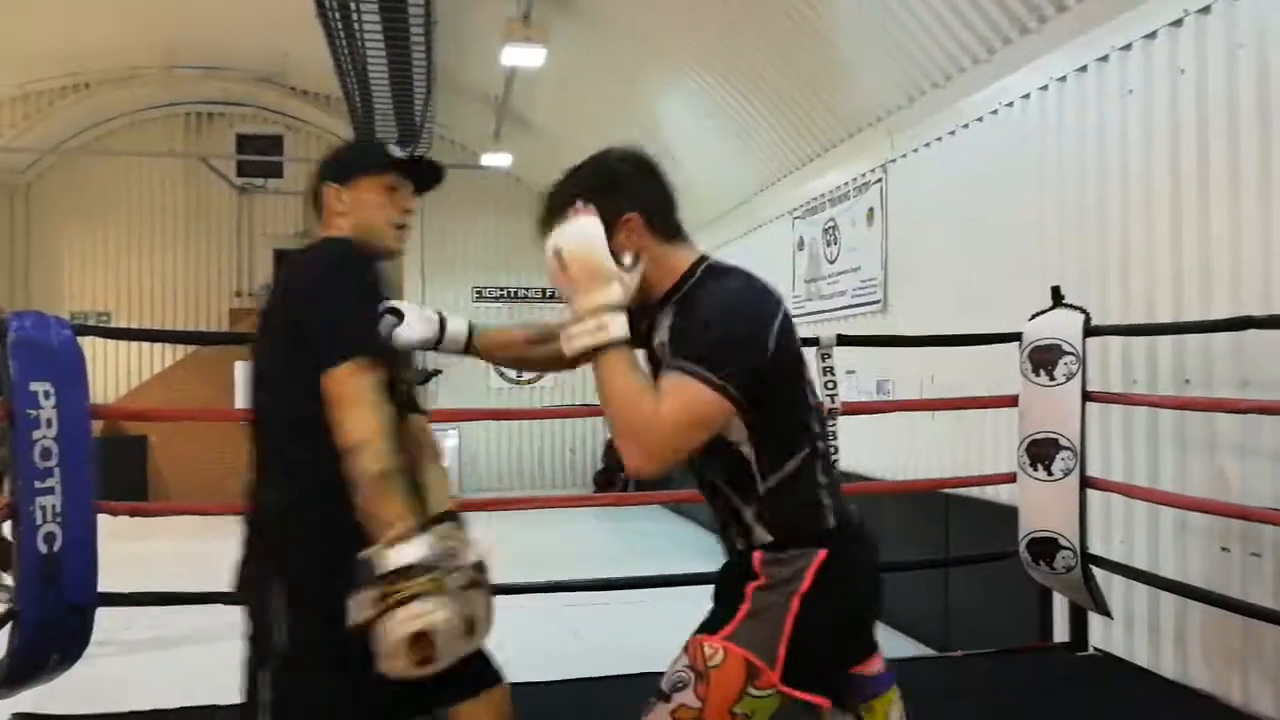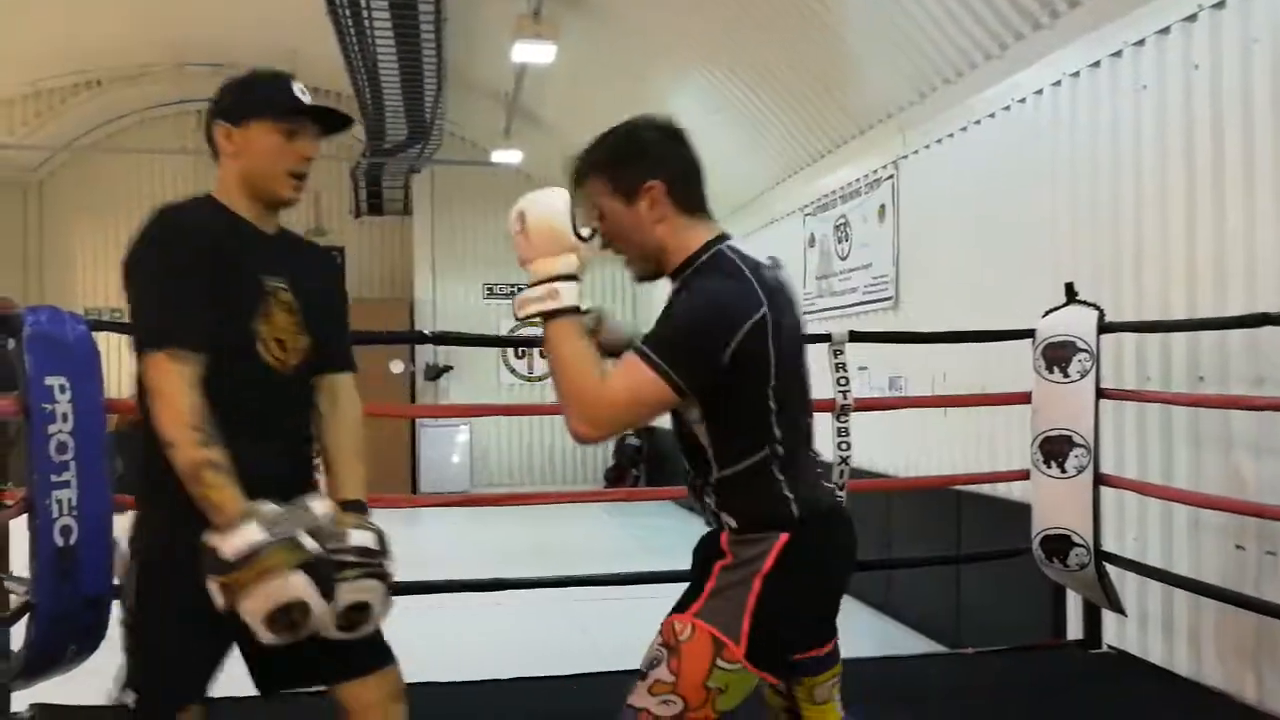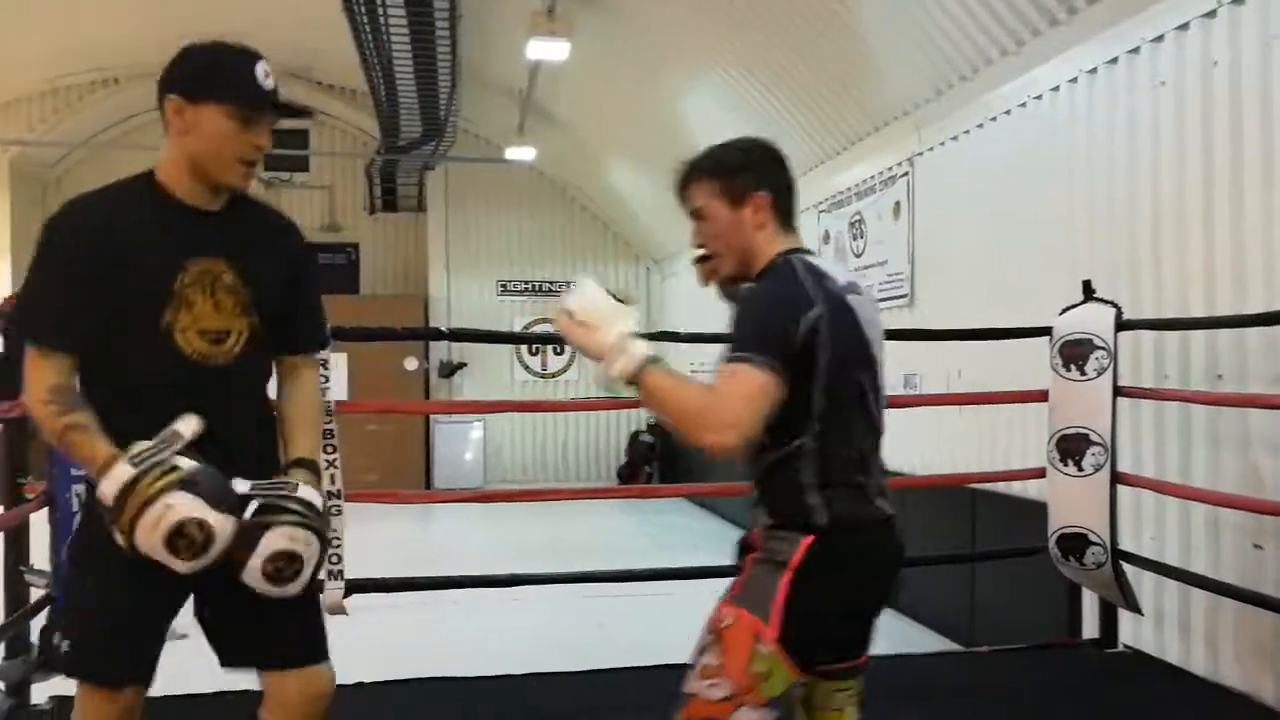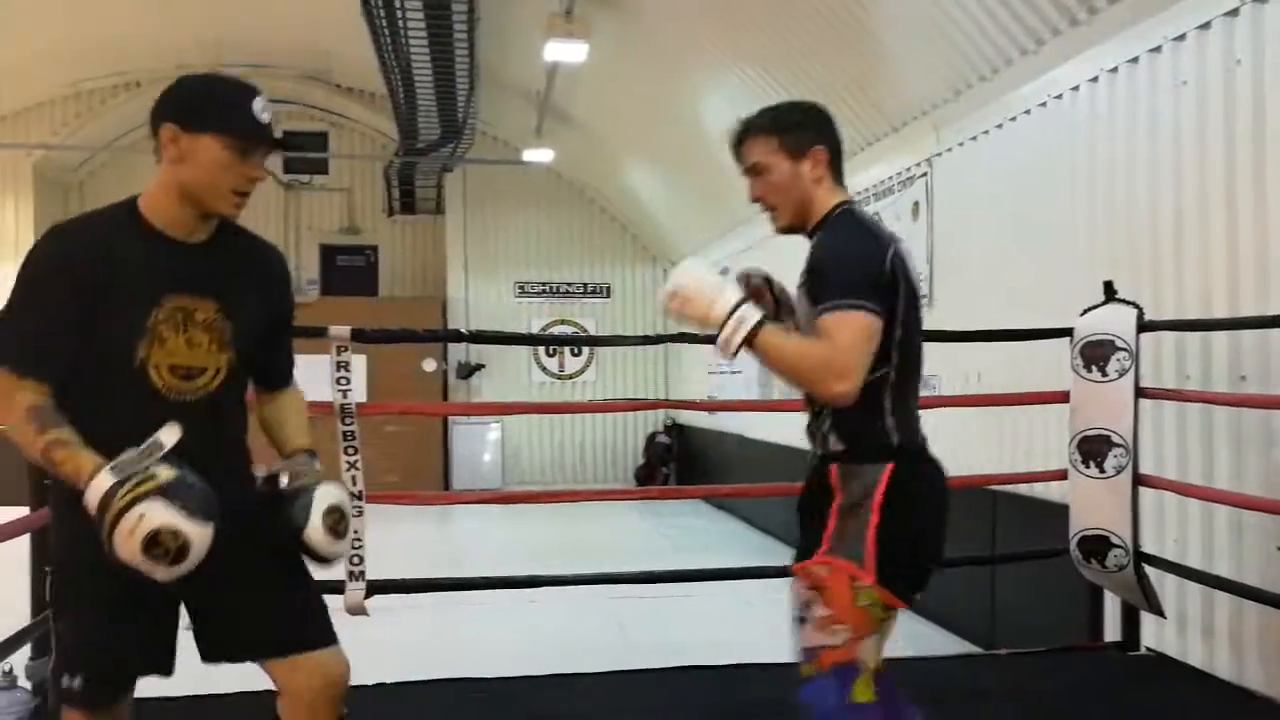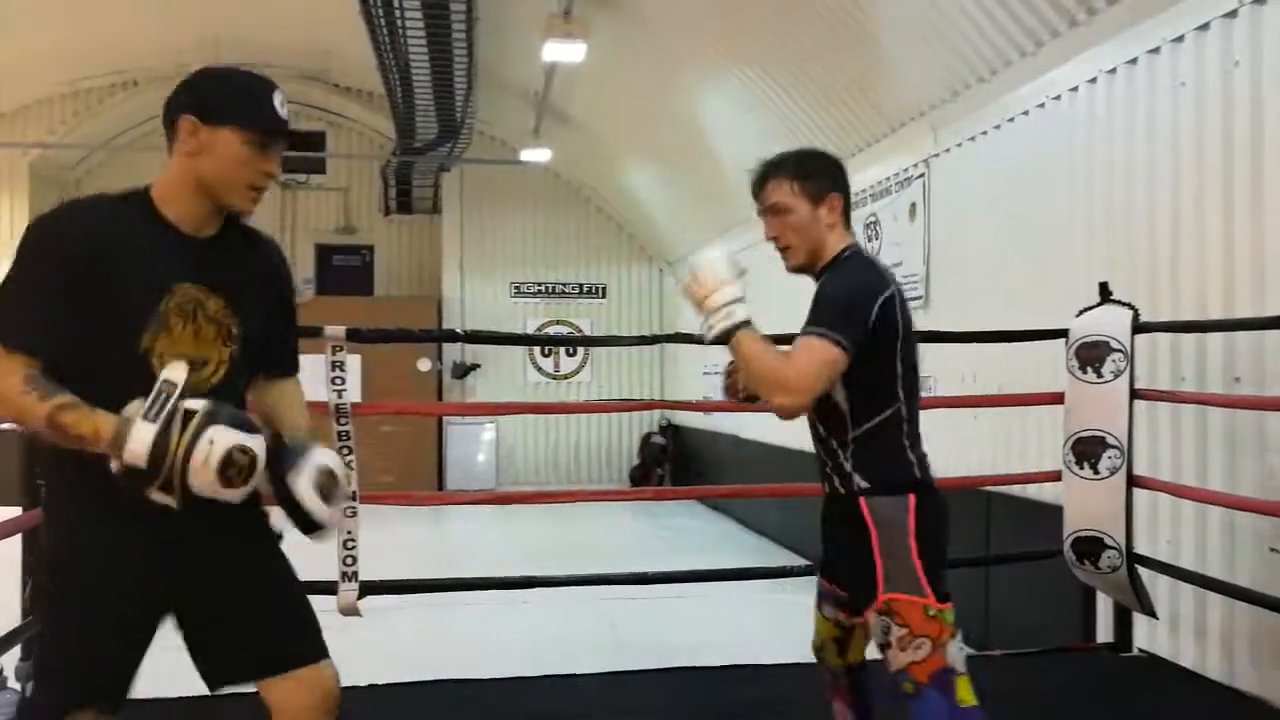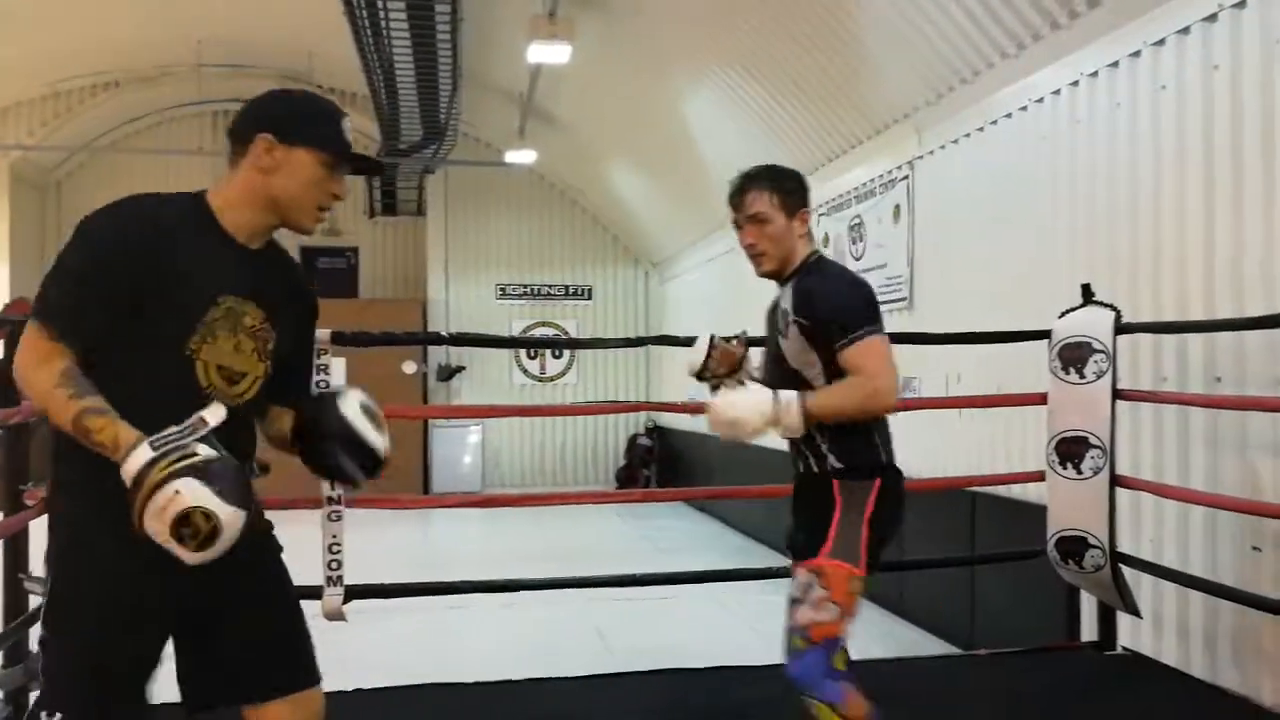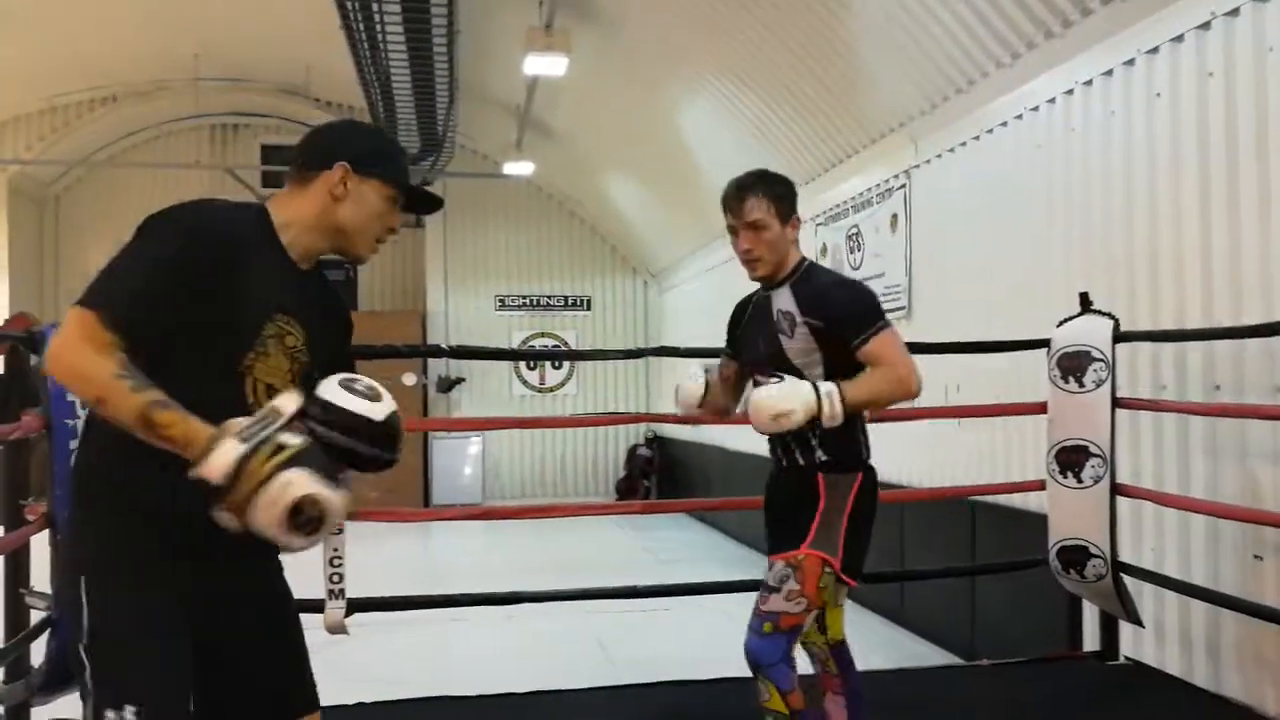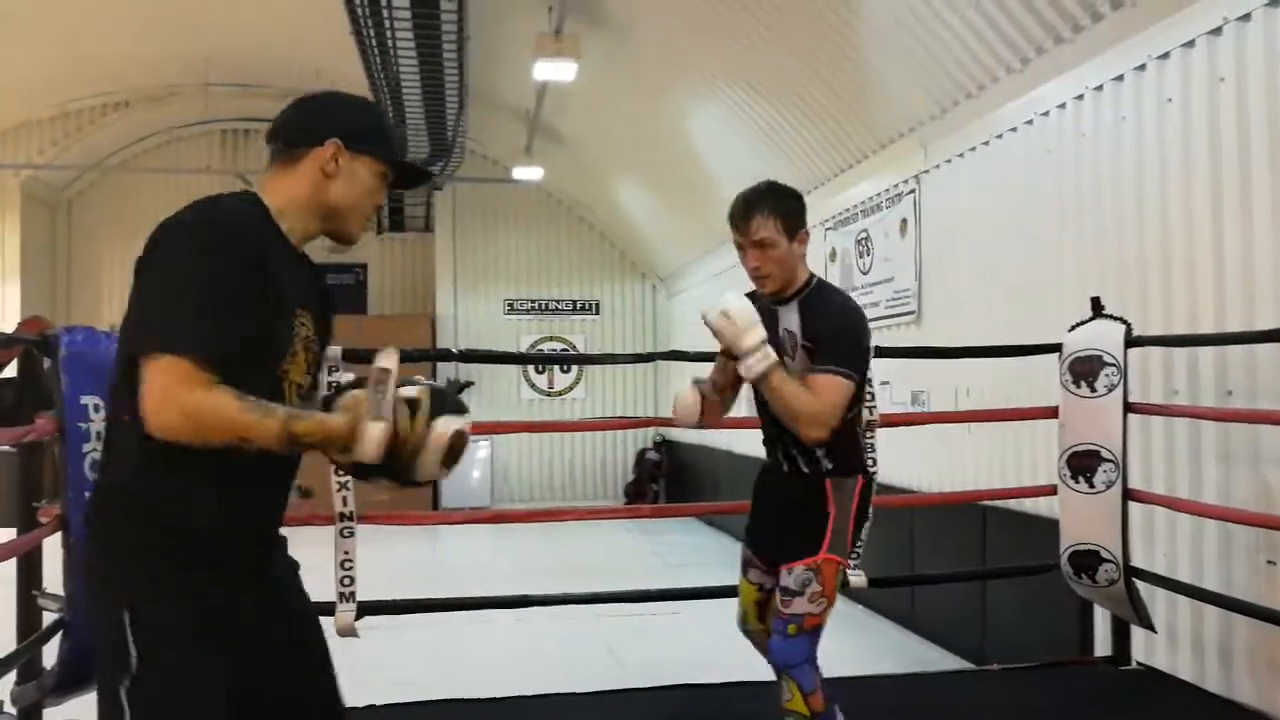
dt=0.2s
person 1, frame 1
left shoulder: (360, 296)
right shoulder: (330, 269)
left elbow: (407, 429)
right elbow: (354, 405)
left wrist: (444, 526)
right wrist: (404, 543)
left hip: (378, 555)
right hip: (309, 561)
person 1, frame 2
left shoulder: (313, 266)
right shoulder: (180, 237)
left elbow: (335, 390)
right elbow: (173, 394)
left wrist: (350, 513)
right wrist: (237, 527)
left hip: (294, 521)
right hip: (188, 526)
person 1, frame 3
left shoulder: (276, 237)
right shoulder: (92, 226)
left elbow: (300, 366)
right elbow: (47, 378)
left wrist: (297, 482)
right wrist: (123, 478)
left hip: (240, 497)
right hip: (127, 510)
person 1, frame 4
left shoulder: (259, 266)
right shoulder: (77, 254)
left wrist: (306, 472)
right wrist: (103, 485)
left hip: (226, 509)
right hip: (113, 525)
person 1, frame 5
left shoulder: (261, 263)
right shoulder: (81, 235)
left wrist: (296, 450)
right wrist: (124, 435)
left hip: (219, 515)
right hip: (104, 521)
person 1, frame 6
left shoulder: (287, 286)
right shoulder: (138, 233)
right elbow: (38, 361)
left wrist: (323, 437)
right wrist: (135, 453)
left hip: (224, 529)
right hip: (110, 530)
person 1, frame 7
left shoulder: (324, 309)
right shoulder: (199, 235)
right elbow: (73, 354)
left wrist: (347, 445)
right wrist: (209, 446)
left hip: (236, 546)
right hip: (130, 543)
person 1, frame 8
left shoulder: (304, 283)
right shoulder: (215, 237)
right elbow: (172, 404)
left wrist: (353, 422)
right wrist: (340, 428)
left hip: (250, 561)
right hip: (158, 573)
person 2, frame 1
left shoulder: (730, 308)
right shoulder: (670, 303)
left elbow: (646, 449)
right elbow: (554, 350)
left wrist: (596, 313)
right wrist: (447, 327)
left hip: (804, 568)
right hip: (813, 561)
person 2, frame 2
left shoulder: (716, 300)
right shoulder: (741, 279)
left elbow: (590, 418)
left wrist: (553, 283)
right wrist: (621, 347)
left hip: (775, 552)
right hip: (814, 535)
person 2, frame 3
left shoulder: (778, 297)
right shoulder: (840, 293)
left elbow: (722, 430)
left wrist: (622, 347)
left hip: (807, 552)
right hip: (865, 542)
person 2, frame 4
left shoulder: (849, 245)
right shoulder: (852, 245)
left elbow: (838, 379)
left wrist: (734, 313)
right wrist: (775, 306)
left hip: (873, 486)
right hip: (867, 480)
person 2, frame 5
left shoulder: (853, 284)
right shoulder: (845, 287)
left elbow: (788, 393)
left wrist: (725, 310)
right wrist: (753, 387)
left hip: (892, 511)
right hip: (857, 508)
right knee: (834, 652)
person 2, frame 6
left shoulder: (834, 290)
right shoulder: (782, 304)
left elbow: (879, 391)
right elbow: (770, 403)
left wrist: (779, 408)
right wrist: (724, 371)
left hip: (858, 490)
right hip: (821, 488)
left knee: (810, 667)
right knee: (818, 645)
person 2, frame 7
left shoulder: (837, 295)
right shoulder: (748, 312)
left elbow: (904, 381)
right elbow: (733, 396)
left wrist: (815, 401)
right wrist: (708, 396)
left hip: (835, 487)
right hip: (789, 485)
left knee: (768, 645)
right knee: (821, 639)
person 2, frame 8
left shoulder: (836, 314)
right shoulder: (752, 309)
left elbow: (814, 424)
right elbow: (723, 400)
left wrist: (754, 351)
right wrist: (702, 398)
left hip: (830, 492)
right hip: (778, 484)
left knee: (790, 647)
right knee: (756, 622)
